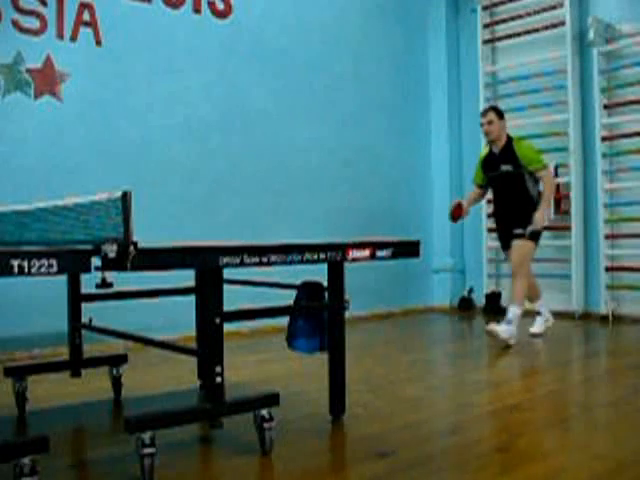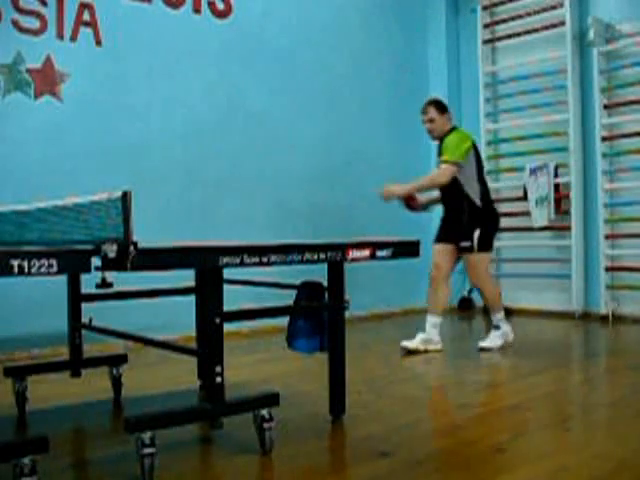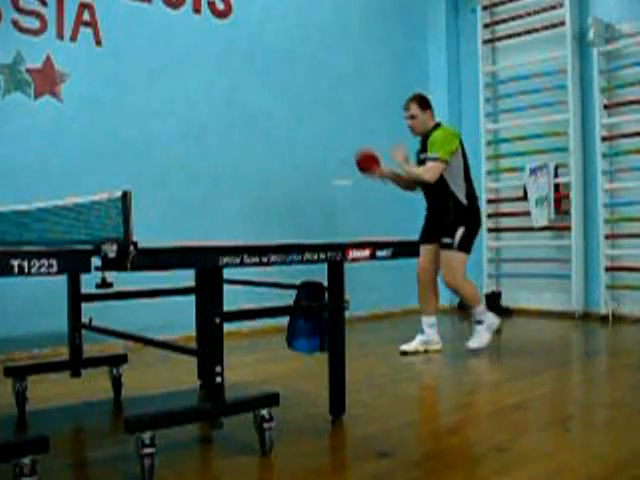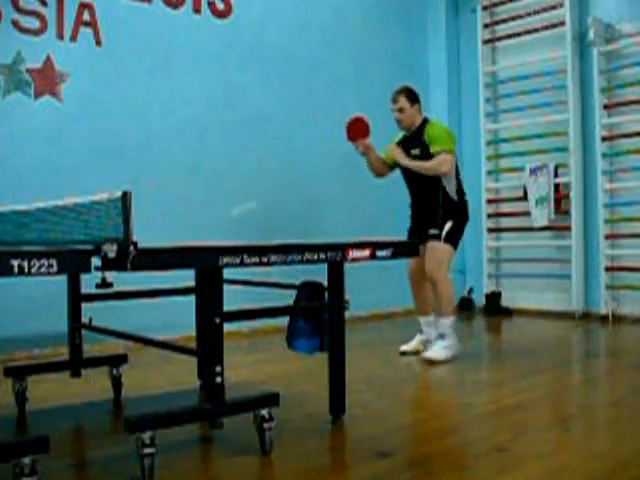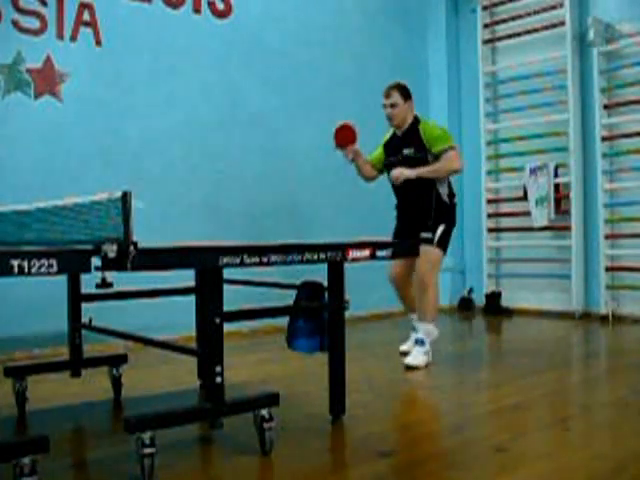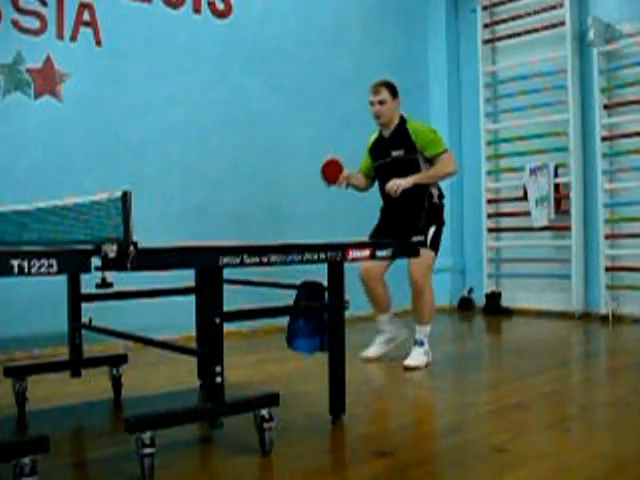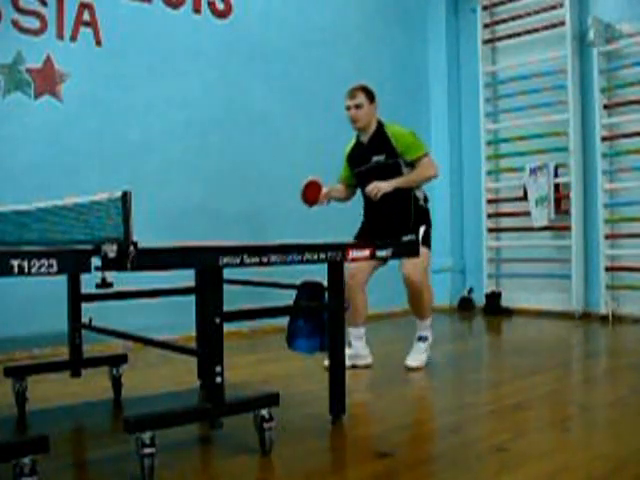
dt=0.7s
person 1, frame 1
left shoulder: (522, 148)
right shoulder: (485, 158)
left elbow: (547, 179)
right elbow: (479, 189)
left wrist: (542, 209)
right wrist: (466, 204)
left hip: (526, 219)
right hip: (504, 221)
left knee: (518, 267)
right knee: (520, 271)
left ankle: (509, 325)
right ankle: (542, 313)
person 1, frame 2
left shoulder: (457, 139)
right shoulder: (447, 144)
left elbow: (443, 176)
left wrist: (406, 189)
right wrist: (430, 202)
left hip: (476, 218)
right hip: (454, 218)
left knee: (479, 277)
right knee: (437, 272)
left ankle: (501, 328)
right ankle: (431, 335)
person 1, frame 3
left shoulder: (443, 136)
right shoulder: (426, 143)
left elbow: (429, 175)
right elbow: (415, 184)
left wrist: (403, 164)
right wrist: (387, 175)
left hip: (459, 216)
right hip: (436, 216)
left knee: (452, 277)
right knee: (424, 273)
left ankle: (484, 319)
right ankle: (429, 335)
person 1, frame 4
left shoulder: (436, 131)
right shoulder: (402, 140)
left elbow: (444, 166)
right elbow: (381, 170)
left wrist: (405, 161)
right wrist: (368, 151)
left hip: (447, 212)
right hip: (421, 214)
left knee: (435, 271)
right knee: (416, 273)
left ankle: (447, 337)
right ankle: (427, 333)
person 1, frame 5
left shoulder: (430, 131)
right shoulder: (389, 141)
left elbow: (455, 163)
right elbow: (370, 173)
left wrist: (413, 171)
right wrist: (356, 156)
left hip: (436, 214)
right hip: (407, 216)
left knee: (425, 275)
right knee: (398, 275)
left ankle: (423, 344)
right ankle: (421, 327)
person 1, frame 6
left shoulder: (419, 132)
right shoulder: (374, 143)
left elbow: (449, 166)
right elbow: (365, 180)
left wrist: (409, 180)
right wrist: (348, 178)
left hip: (424, 216)
right hip: (391, 217)
left knee: (418, 277)
right knee: (369, 271)
left ankle: (421, 345)
right ankle: (388, 332)
person 1, frame 7
left shoulder: (399, 136)
right shoulder: (353, 150)
left elbow: (430, 170)
right elbow: (347, 188)
left wrist: (390, 183)
right wrist: (330, 192)
left hip: (411, 219)
right hip: (376, 224)
left knee: (414, 276)
right knee: (353, 276)
left ankle: (423, 338)
right ankle: (358, 349)
